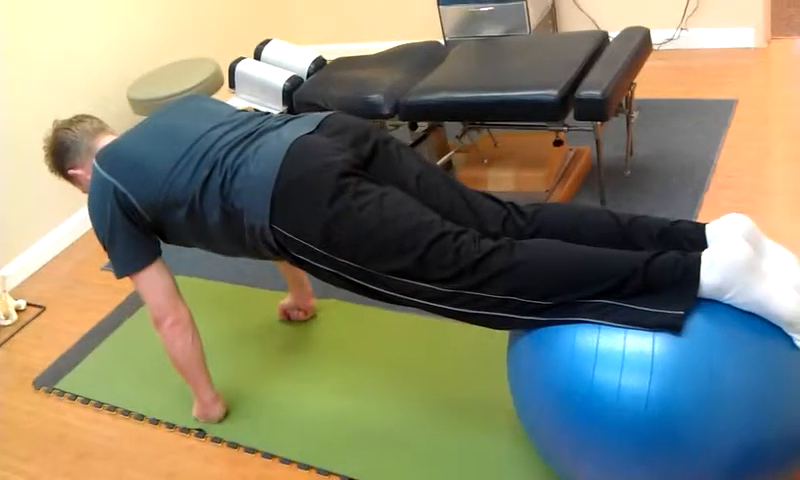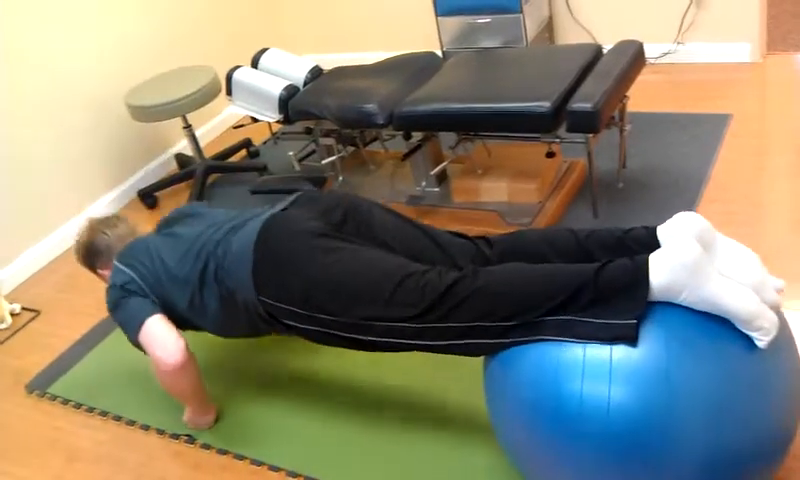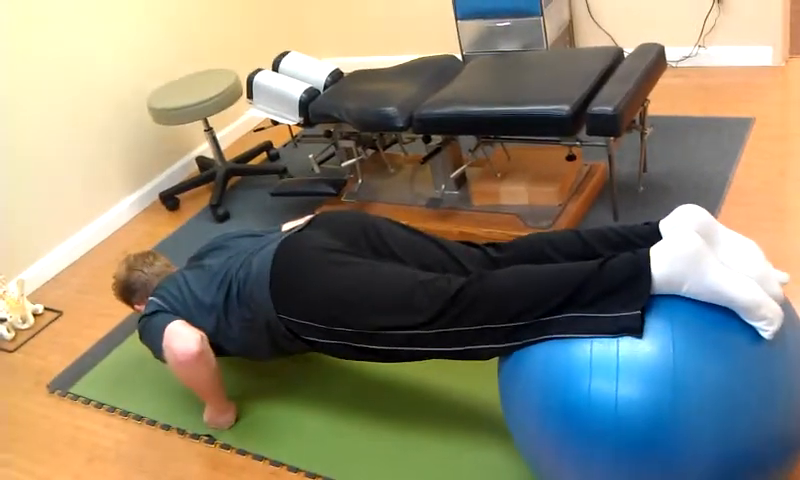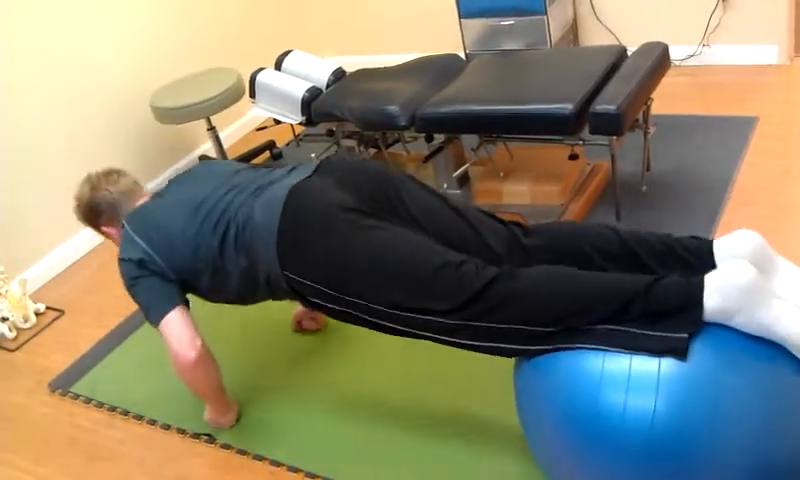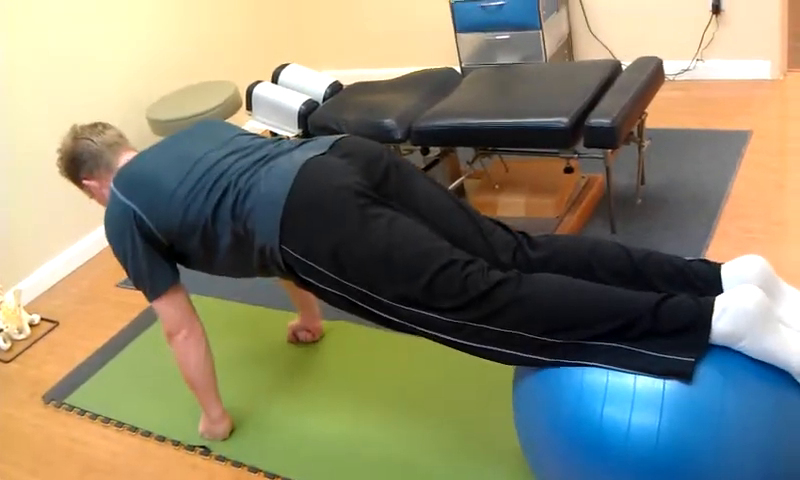
dt=1s
person 1, frame 1
left shoulder: (107, 193)
right shoulder: (176, 109)
left elbow: (168, 315)
left wrist: (207, 402)
right wrist: (299, 293)
left hip: (309, 199)
right hip: (334, 133)
left knee: (480, 275)
right knee: (506, 227)
left ankle: (703, 274)
right ankle: (706, 238)
person 1, frame 2
left shoulder: (124, 285)
right shoulder: (178, 218)
left elbow: (171, 357)
left wrist: (200, 410)
right wrist: (294, 309)
left hip: (289, 269)
right hip: (318, 206)
left knee: (452, 306)
right knee: (480, 261)
left ankle: (656, 277)
right ankle: (663, 240)
person 1, frame 3
left shoulder: (156, 312)
right shoulder: (212, 248)
left elbow: (187, 349)
right elbow: (304, 220)
left wrist: (218, 408)
left hip: (302, 291)
right hip: (340, 229)
left knee: (468, 311)
right knee: (494, 266)
left ankle: (660, 271)
right ankle: (670, 235)
person 1, frame 4
left shoulder: (136, 253)
right shoulder: (194, 174)
left elbow: (188, 352)
left wrist: (220, 408)
right wrist: (315, 300)
left hip: (313, 240)
right hip: (342, 174)
left knee: (487, 302)
right knee: (517, 251)
left ankle: (711, 297)
right ankle: (717, 253)
person 1, frame 5
left shoulder: (123, 212)
right shoulder: (191, 132)
left elbow: (179, 326)
left wrist: (214, 417)
right wrist: (307, 314)
left hip: (320, 220)
right hip: (349, 158)
left knee: (481, 305)
right knee: (518, 259)
left ankle: (716, 317)
right ankle: (723, 278)
